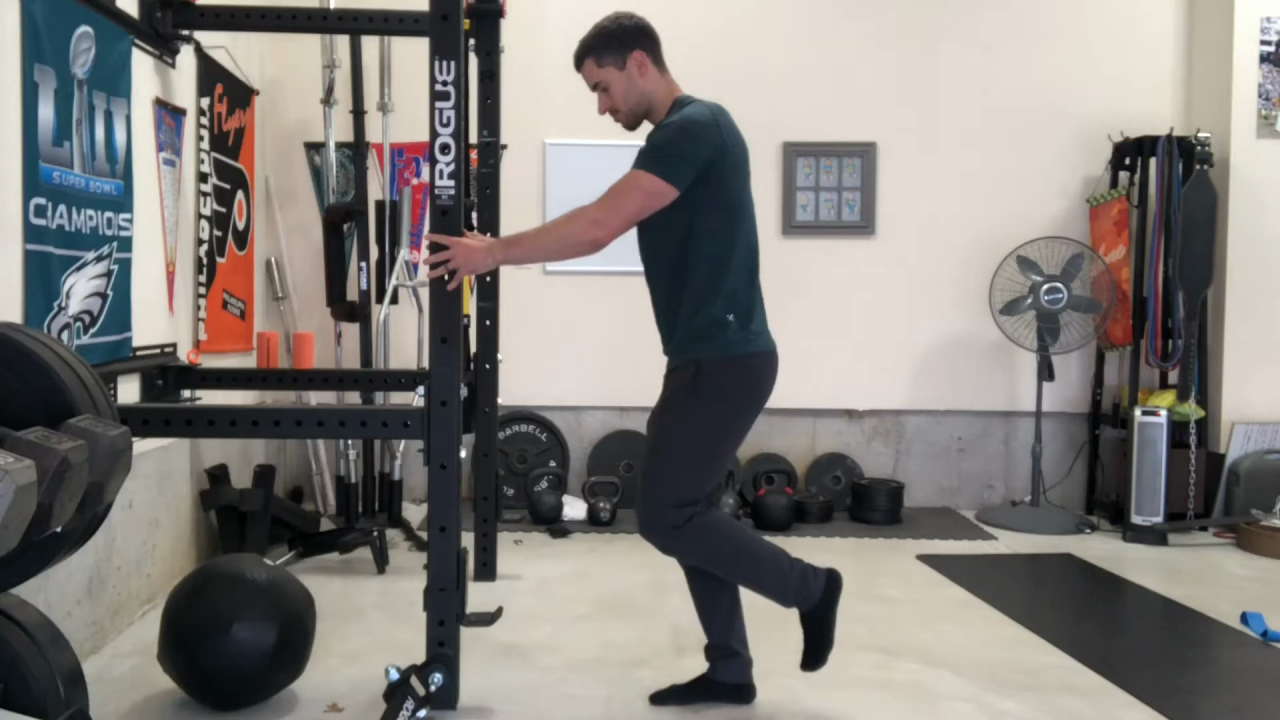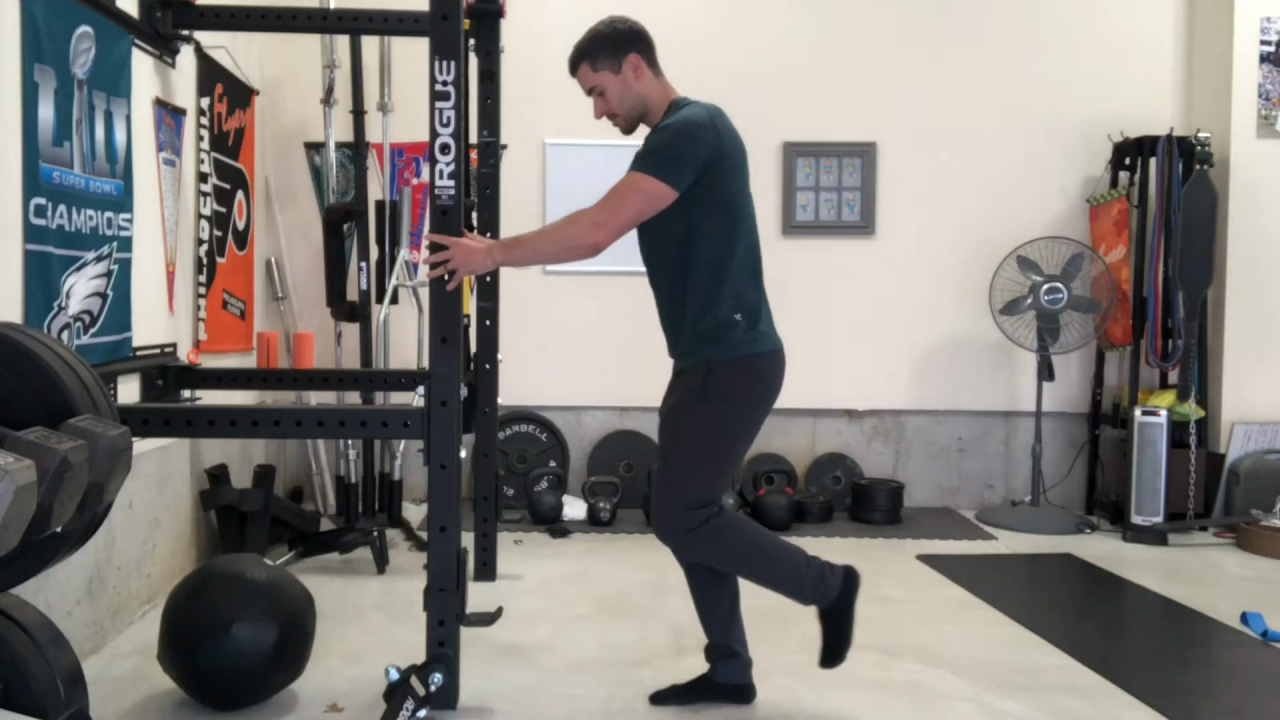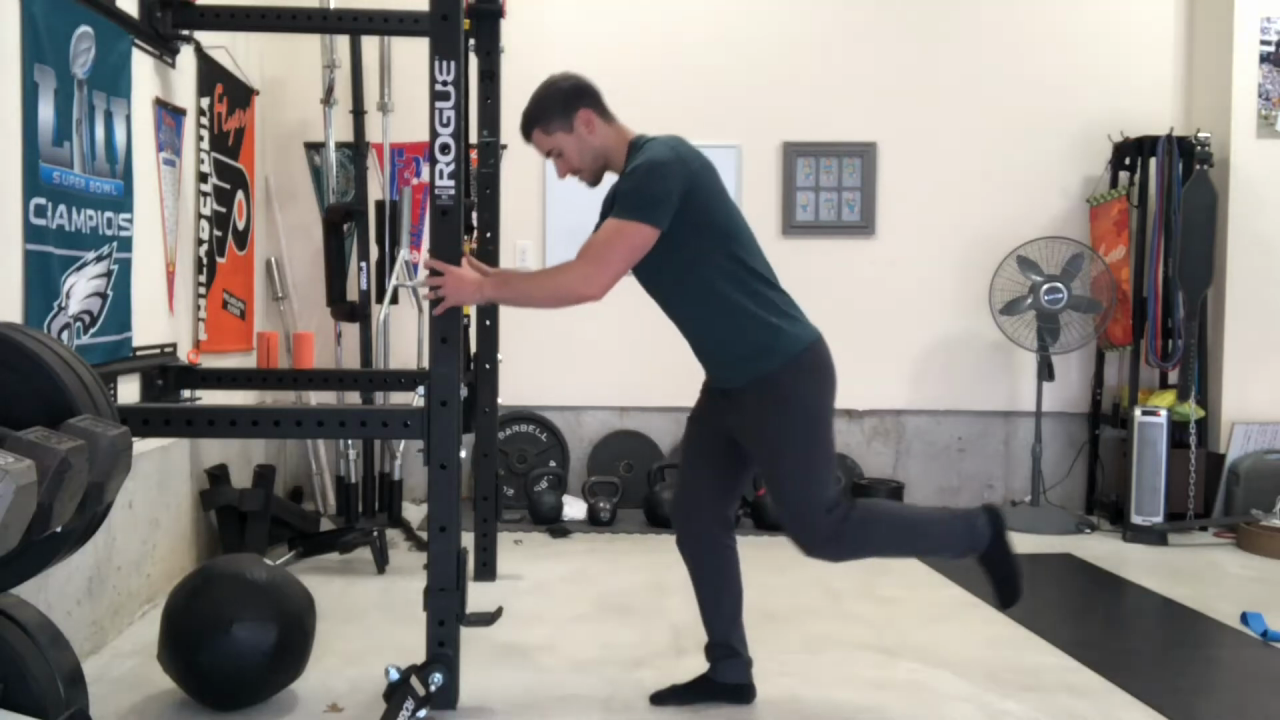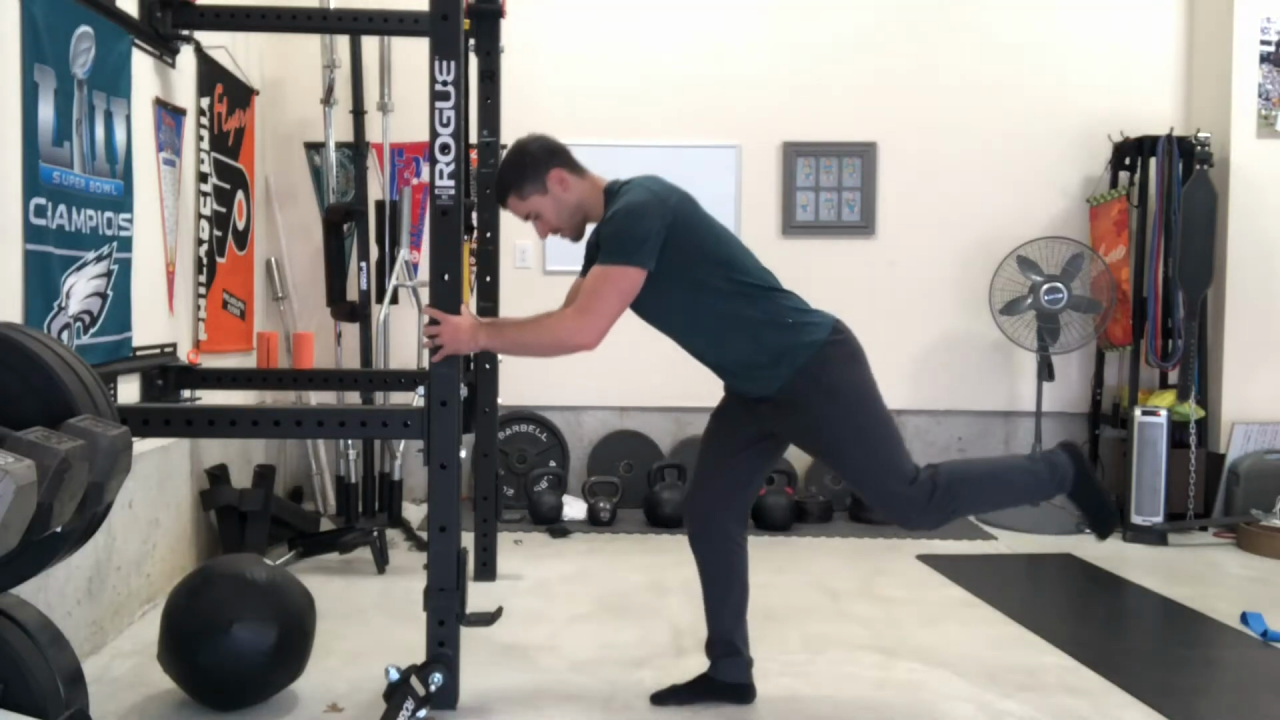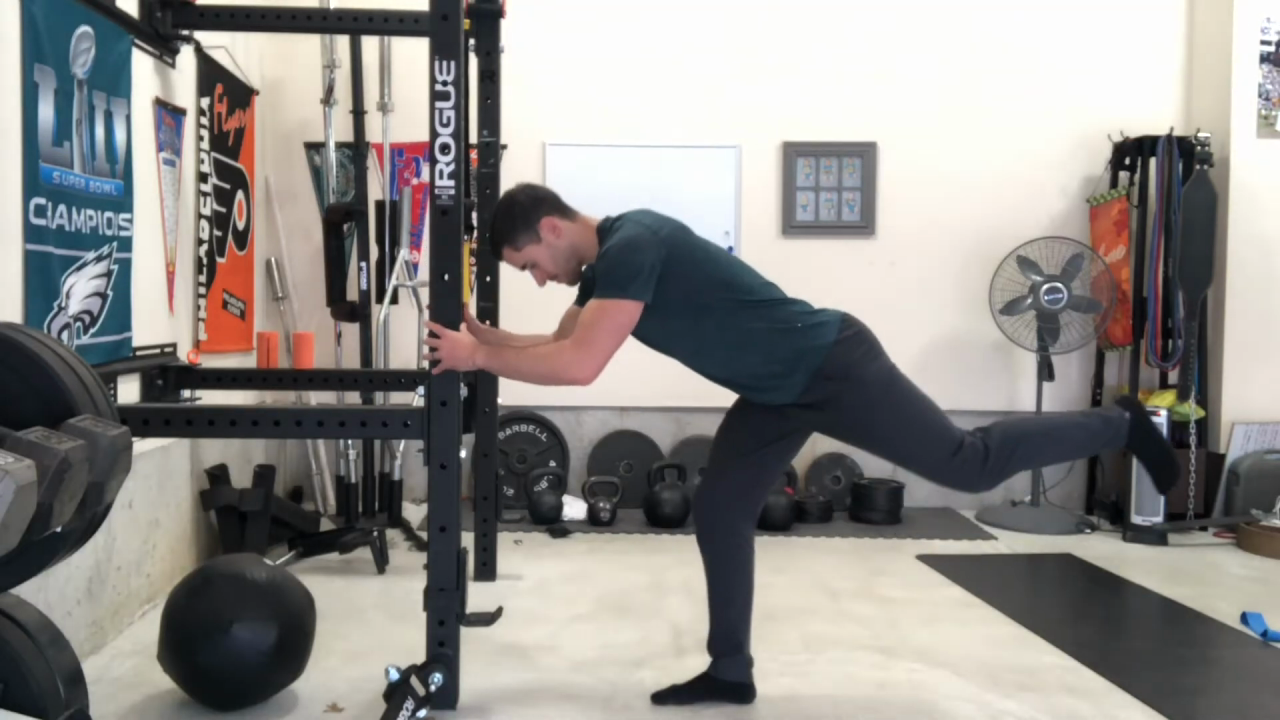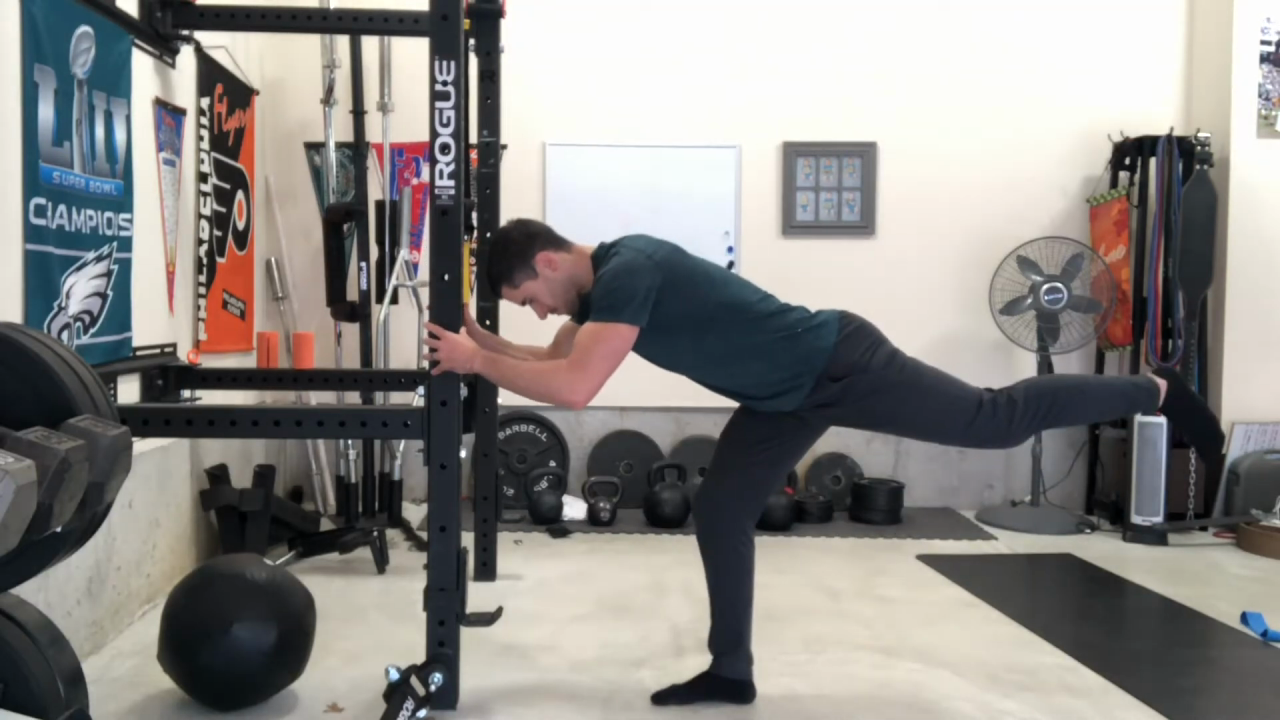
dt=0.5s
person 1, frame 1
left shoulder: (695, 128)
right shoulder: (678, 135)
left elbow: (597, 227)
right elbow: (604, 227)
left wrist: (492, 254)
right wrist: (498, 252)
left hip: (724, 361)
right hip: (707, 357)
left knee: (666, 517)
right knee: (686, 515)
left ankle: (809, 587)
right ankle: (729, 671)
person 1, frame 2
left shoulder: (692, 129)
right shoulder: (673, 136)
left elbow: (595, 231)
right elbow: (597, 232)
left wrist: (493, 256)
right wrist: (499, 252)
left hip: (732, 362)
right hip: (707, 361)
left knee: (683, 519)
right knee: (685, 517)
left ankle: (829, 585)
right ankle: (729, 670)
person 1, frame 3
left shoulder: (659, 167)
right shoulder: (633, 185)
left elbow: (589, 282)
right elbow: (584, 277)
left wrist: (484, 291)
right wrist: (491, 280)
left hip: (783, 372)
right hip: (734, 379)
left knee: (818, 529)
right knee: (696, 520)
left ankle: (974, 533)
right ankle: (728, 670)
person 1, frame 4
left shoulder: (638, 211)
right shoulder: (611, 234)
left elbow: (582, 332)
right elbow: (568, 320)
left wrist: (480, 338)
right wrist: (483, 323)
left hip: (814, 367)
right hip: (760, 384)
left knee: (913, 502)
right knee: (710, 513)
left ankle: (1061, 471)
right ankle: (729, 670)
person 1, frame 5
left shoulder: (633, 245)
right shoulder: (607, 266)
left elbow: (580, 365)
right elbow: (560, 346)
left wrist: (477, 358)
right wrist: (483, 334)
left hip: (832, 366)
right hip: (778, 389)
left knee: (963, 463)
right knee: (718, 510)
left ankle: (1117, 424)
right ankle: (730, 670)
person 1, frame 6
left shoulder: (627, 272)
right shoulder: (603, 288)
left elbow: (575, 389)
right elbow: (556, 362)
left wrist: (476, 361)
right wrist: (480, 341)
left hip: (840, 364)
right hip: (788, 395)
left knee: (996, 420)
right knee: (719, 512)
left ankle: (1157, 392)
right ankle: (731, 670)
